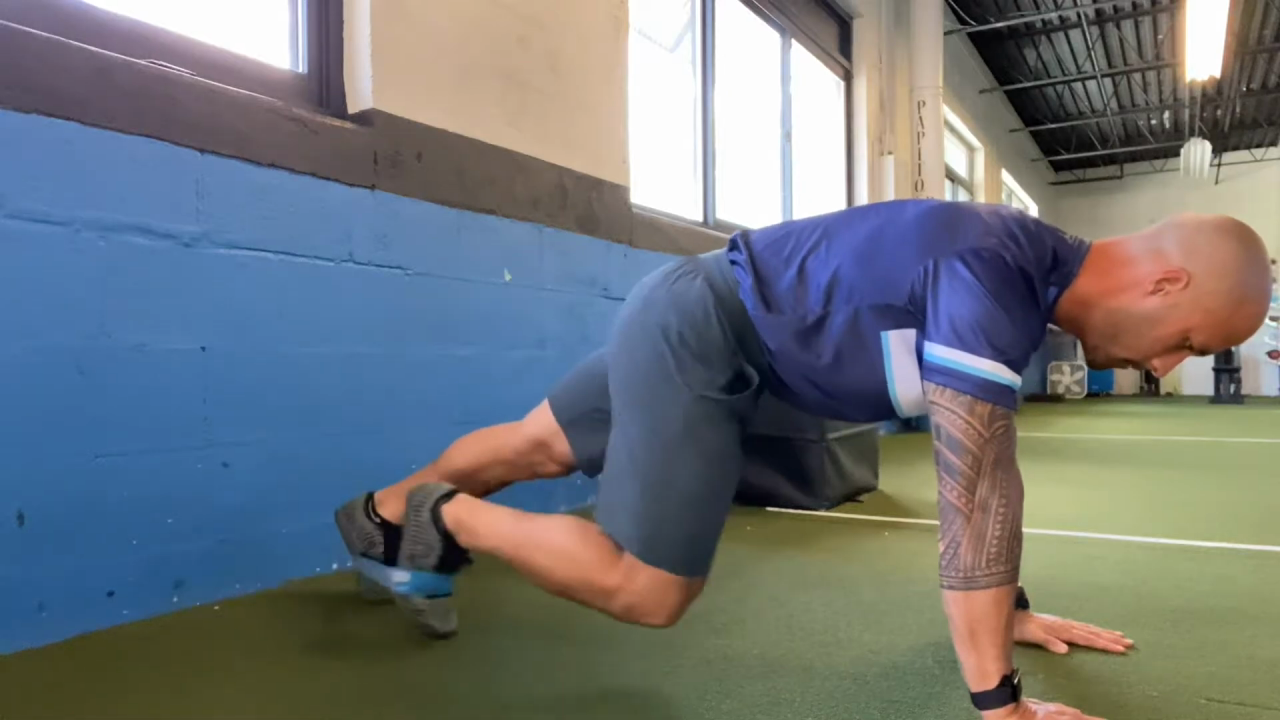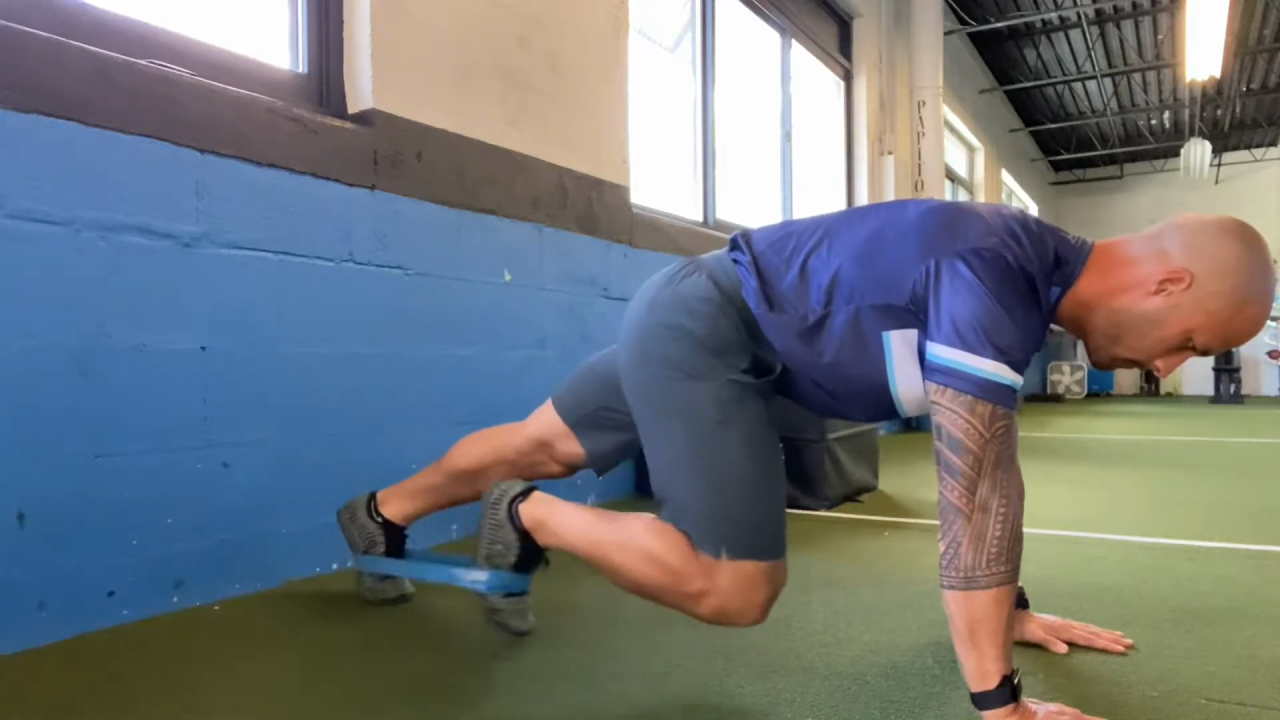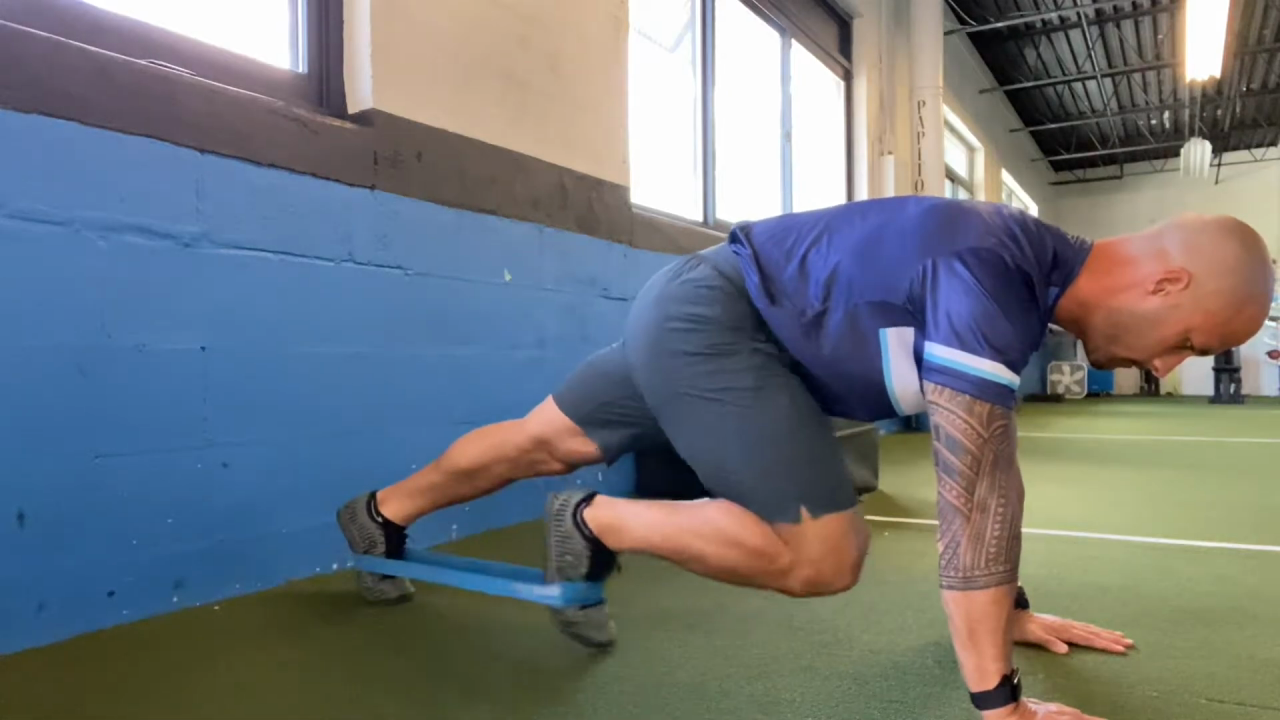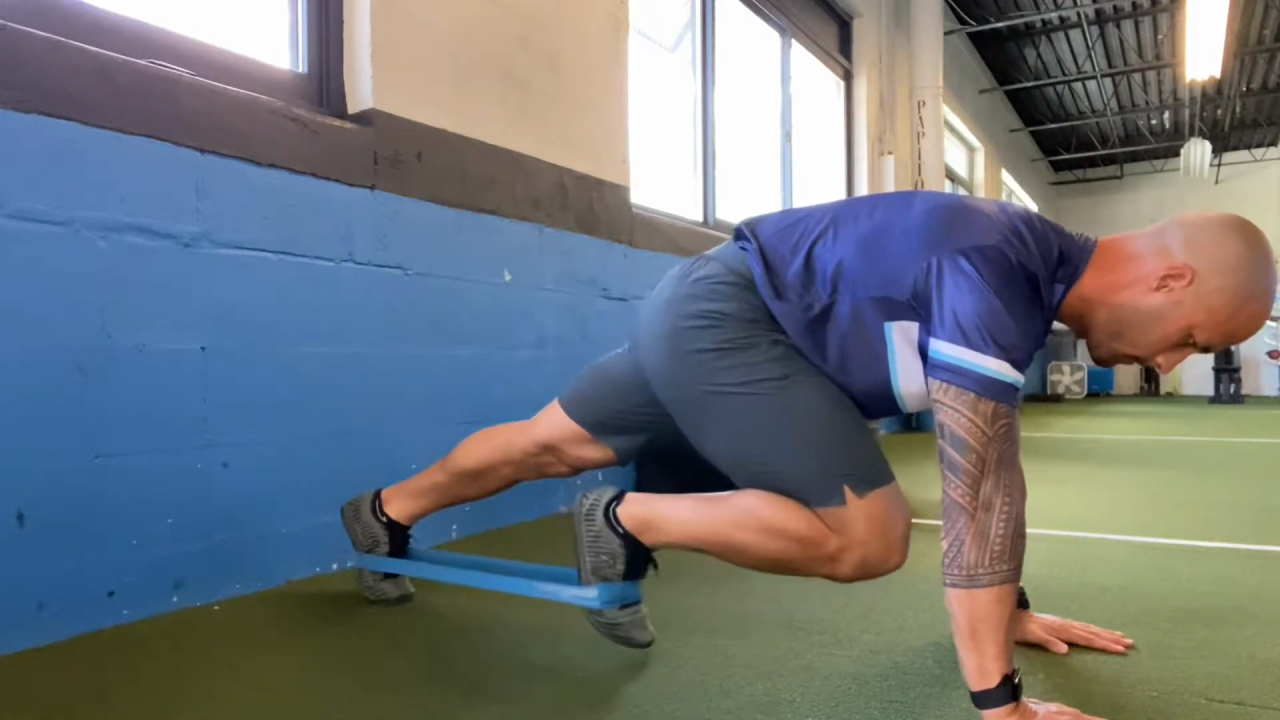
dt=0.2s
person 1, frame 1
left shoulder: (1029, 274)
right shoulder: (993, 278)
left elbow: (990, 467)
right elbow: (974, 492)
left wrist: (1009, 609)
left hip: (697, 322)
right hip: (698, 329)
left knee: (541, 448)
right knee: (648, 590)
left ankle: (378, 516)
right ankle: (447, 520)
person 1, frame 2
left shoulder: (1029, 275)
right shoulder: (993, 277)
left elbow: (992, 467)
right elbow: (974, 492)
left wrist: (1009, 609)
left hip: (696, 322)
right hip: (702, 327)
left knee: (543, 445)
right knee: (736, 589)
left ankle: (380, 515)
right ankle: (530, 520)
person 1, frame 3
left shoulder: (1030, 274)
right shoulder: (991, 276)
left elbow: (991, 464)
right elbow: (972, 491)
left wrist: (1008, 608)
left hip: (697, 317)
right hip: (705, 319)
left knee: (545, 443)
right knee: (824, 554)
left ankle: (381, 515)
right ankle: (602, 526)
person 1, frame 4
left shoulder: (1032, 269)
right shoulder: (994, 270)
left elbow: (994, 464)
right elbow: (977, 492)
left wrist: (1011, 611)
left hip: (702, 317)
right hip: (716, 317)
left knee: (551, 443)
right knee: (869, 536)
left ankle: (383, 516)
right ankle: (632, 524)
